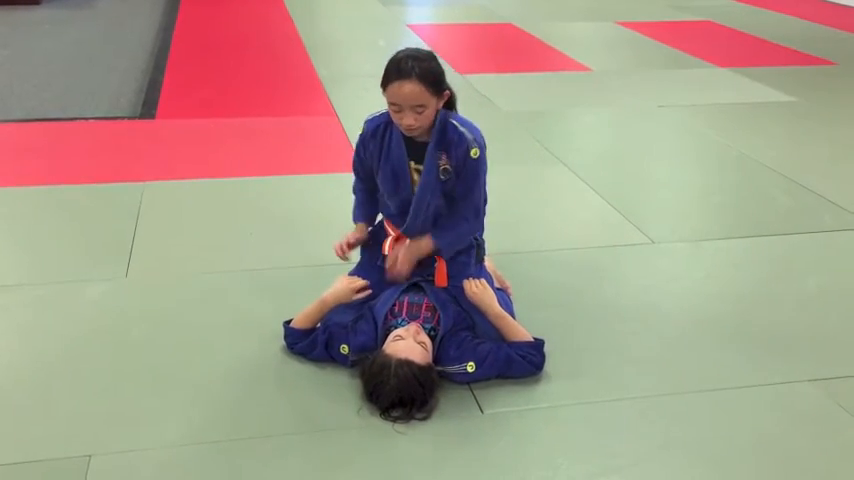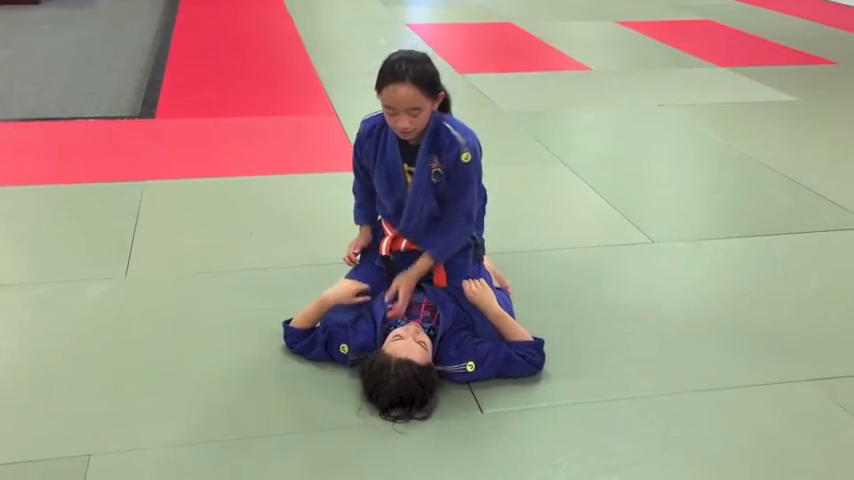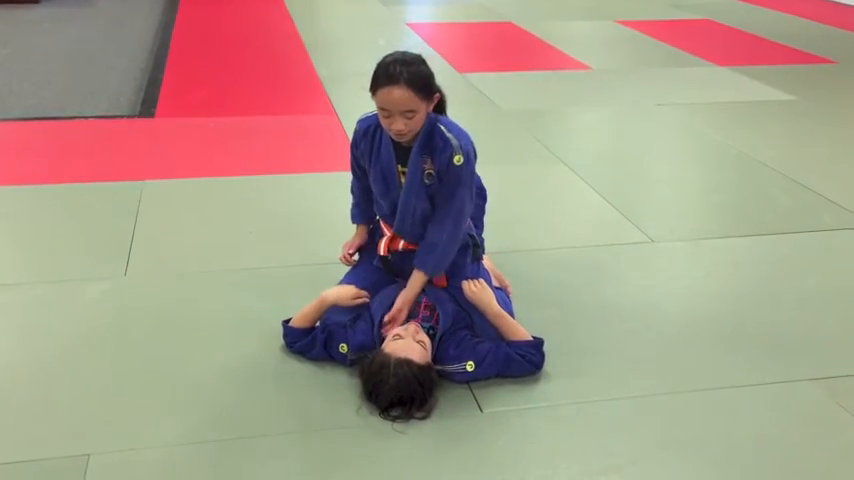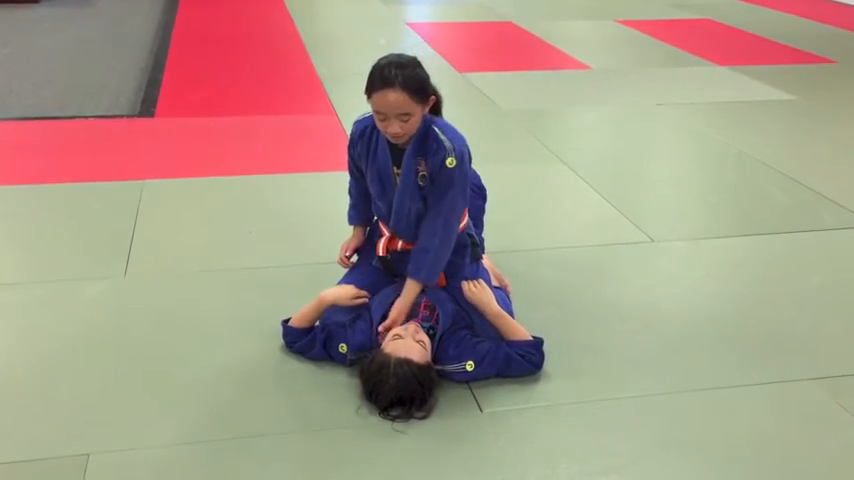
dt=0.1s
person 1, frame 1
left shoulder: (465, 143)
right shoulder: (374, 132)
left elbow: (467, 218)
left wrist: (417, 250)
right wrist: (361, 228)
left hip: (451, 254)
right hip: (392, 244)
left ankle: (480, 268)
person 1, frame 2
left shoulder: (460, 146)
right shoulder: (371, 133)
left elbow: (456, 223)
left wrist: (414, 273)
right wrist: (364, 232)
left hip: (449, 251)
right hip: (389, 246)
left ankle: (479, 265)
person 1, frame 3
left shoulder: (454, 148)
right shoulder: (366, 133)
left elbow: (448, 227)
left wrist: (412, 291)
right wrist: (362, 230)
left hip: (447, 253)
right hip: (389, 244)
left ankle: (481, 269)
person 1, frame 4
left shoulder: (450, 150)
right shoulder: (363, 133)
left elbow: (439, 230)
left wrist: (407, 298)
right wrist: (359, 231)
left hip: (446, 251)
right hip: (387, 243)
left ankle: (481, 267)
person 2, frame 1
left shoulder: (360, 344)
right shoulder: (455, 360)
left elbow: (297, 337)
right elbow: (532, 357)
left wrist: (330, 298)
right wrist: (492, 307)
person 2, frame 2
left shoulder: (360, 343)
right shoulder: (454, 359)
left elbow: (296, 336)
right elbow: (531, 356)
left wrist: (328, 298)
right wrist: (491, 307)
person 2, frame 3
left shoulder: (359, 342)
right shoulder: (454, 358)
left elbow: (296, 335)
right elbow: (531, 356)
left wrist: (327, 298)
right wrist: (490, 306)
person 2, frame 4
left shoulder: (358, 343)
right shoulder: (454, 358)
left elbow: (295, 335)
right elbow: (531, 356)
left wrist: (325, 298)
right wrist: (490, 307)
